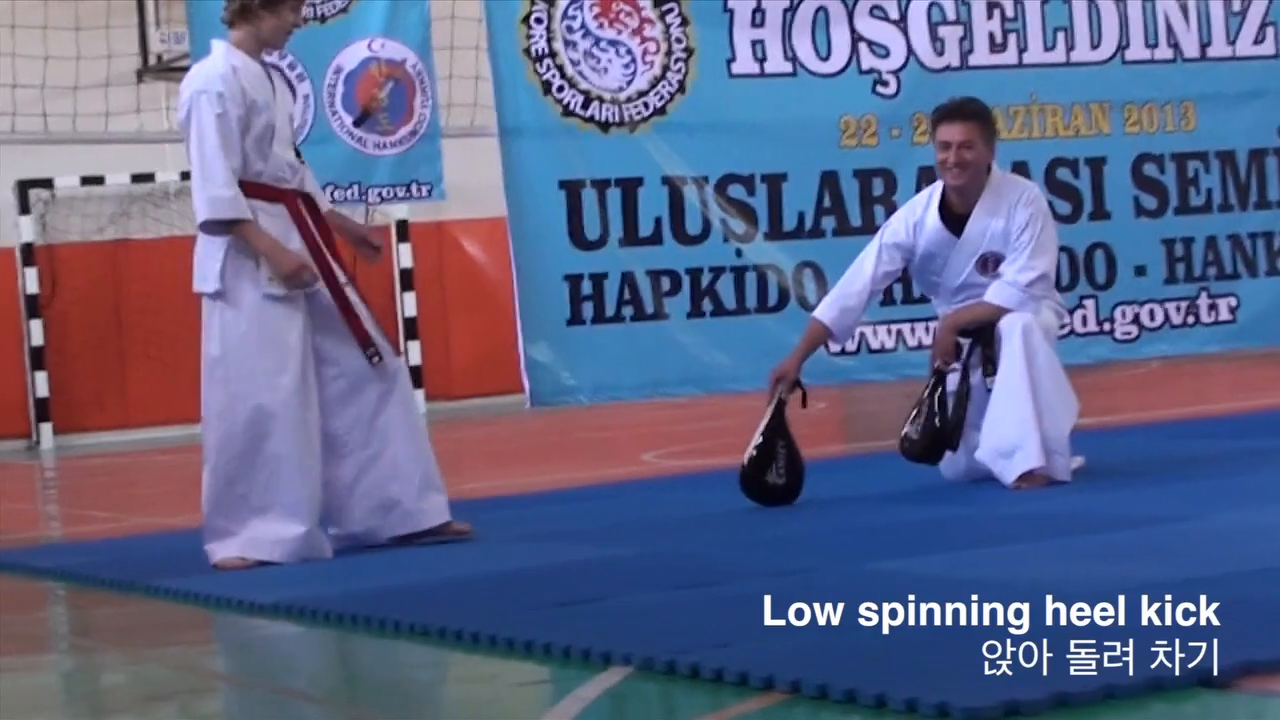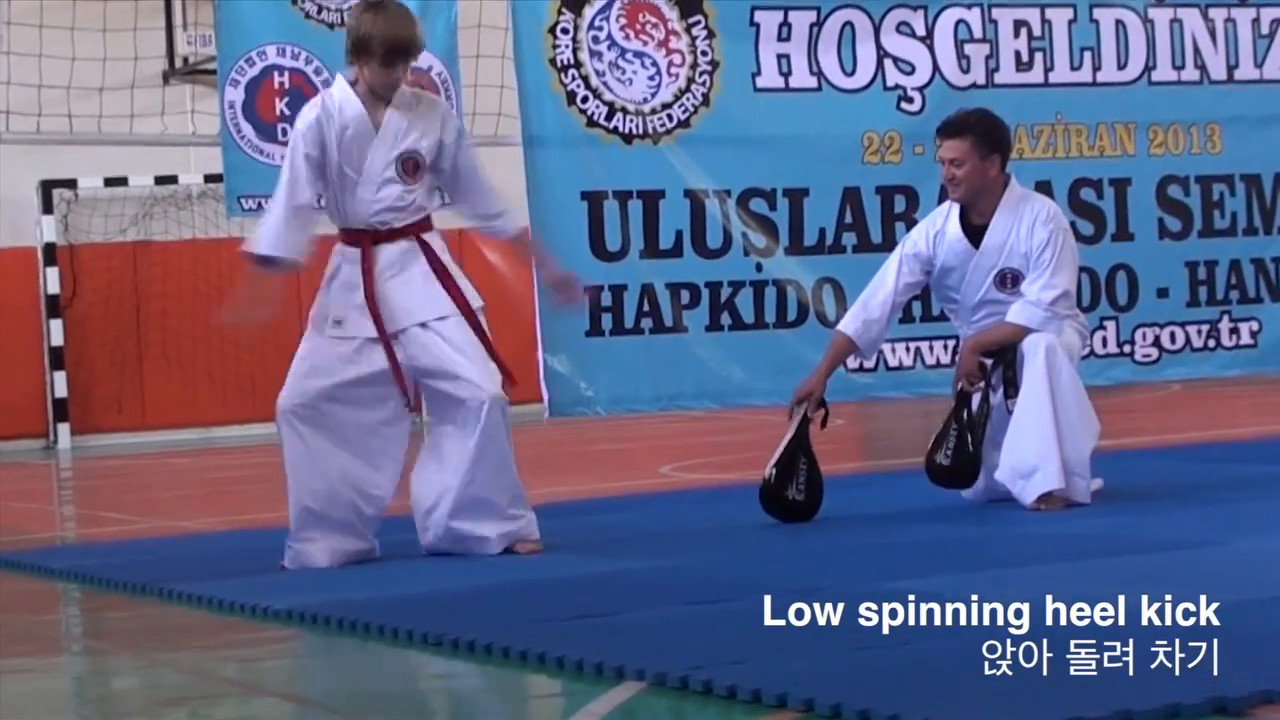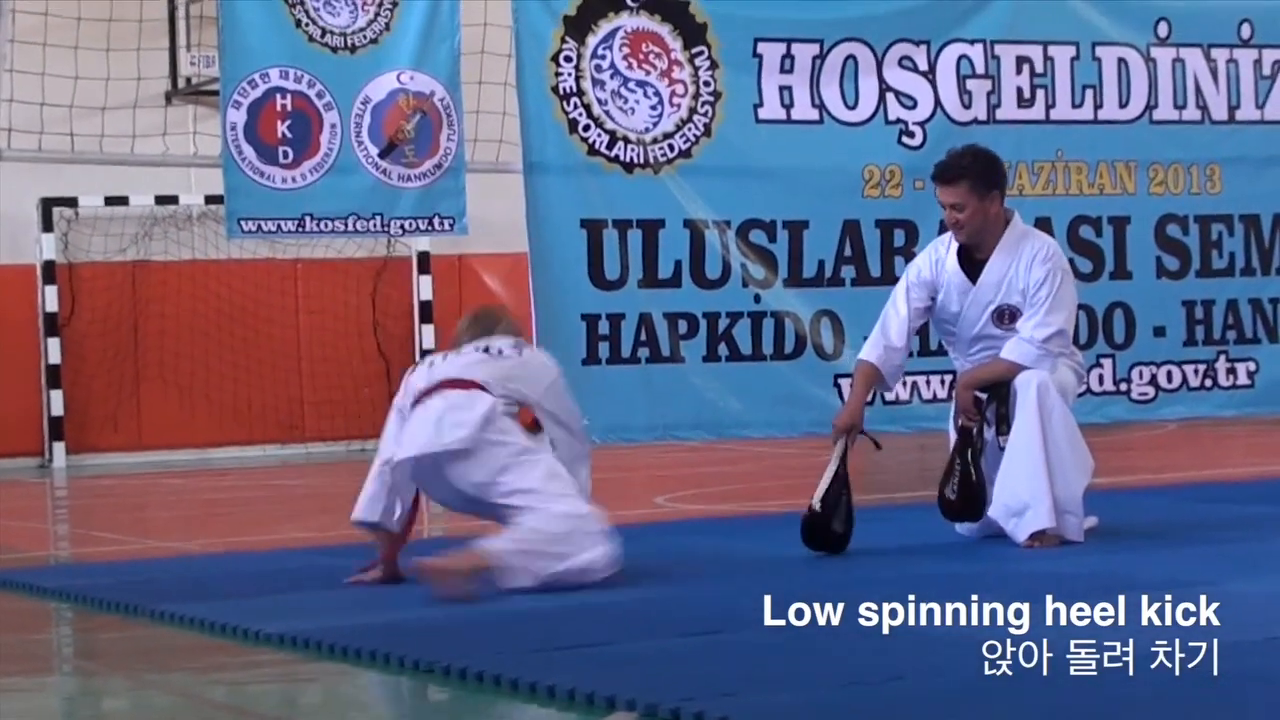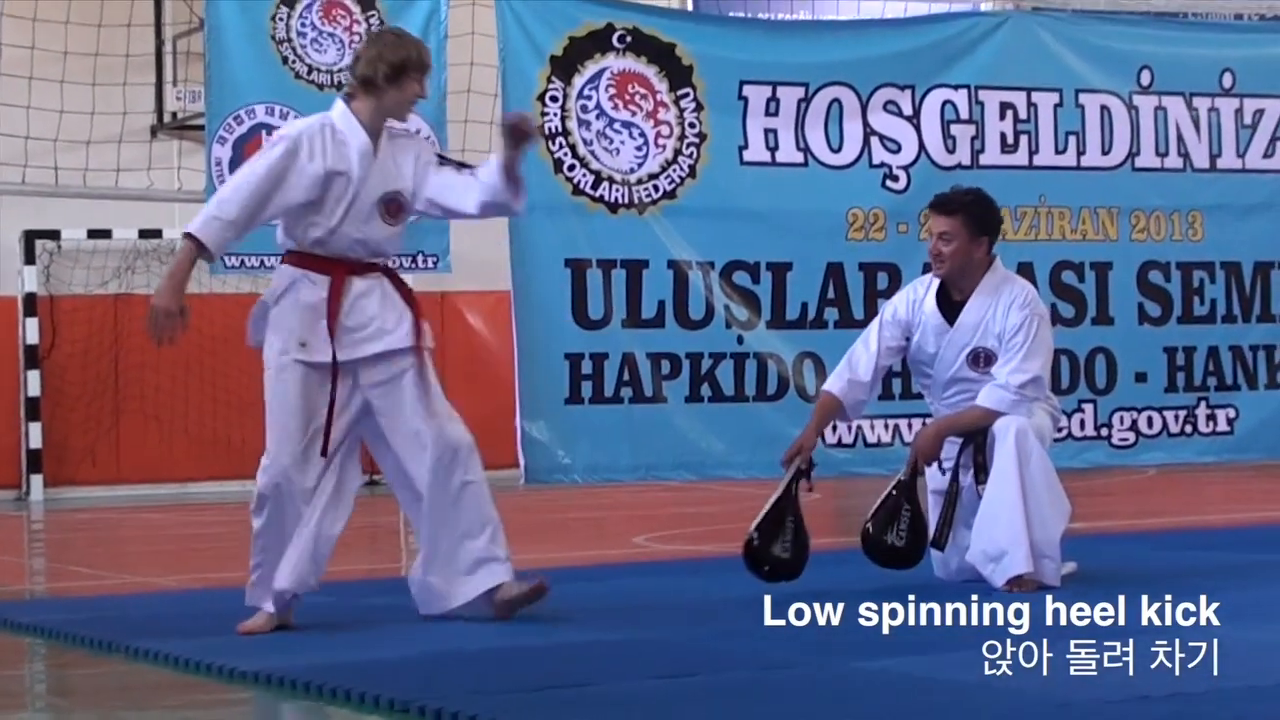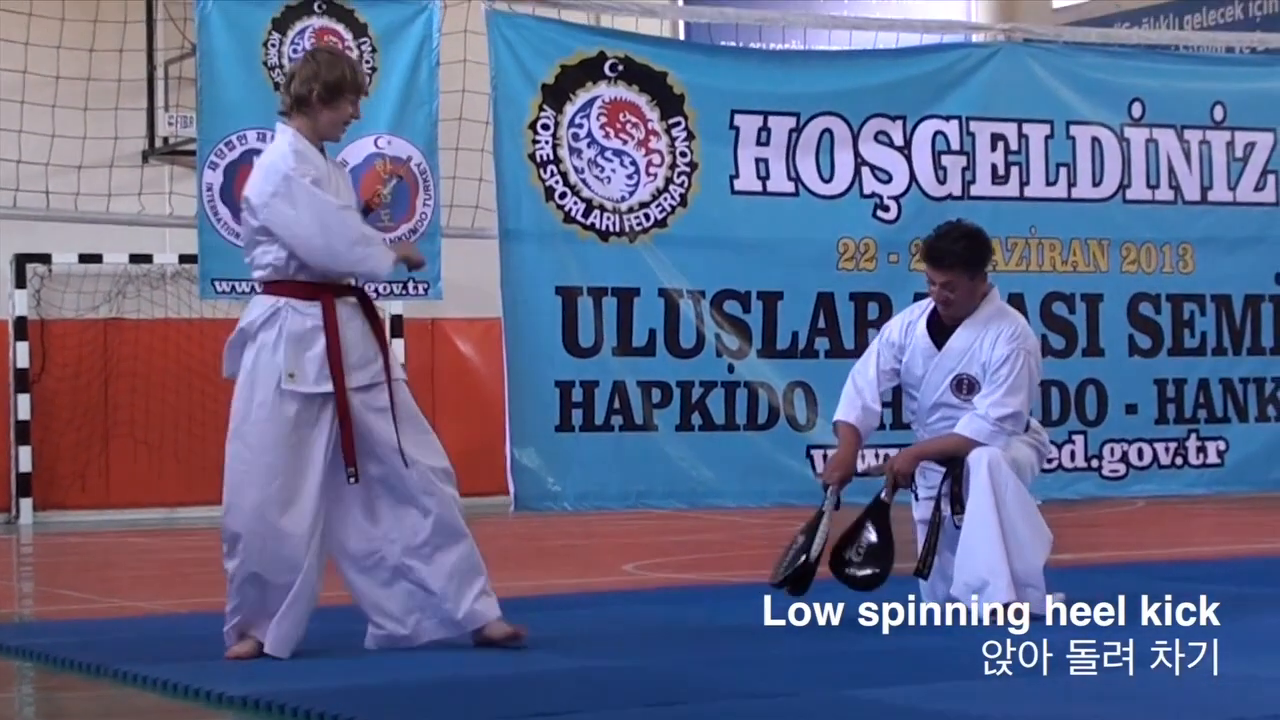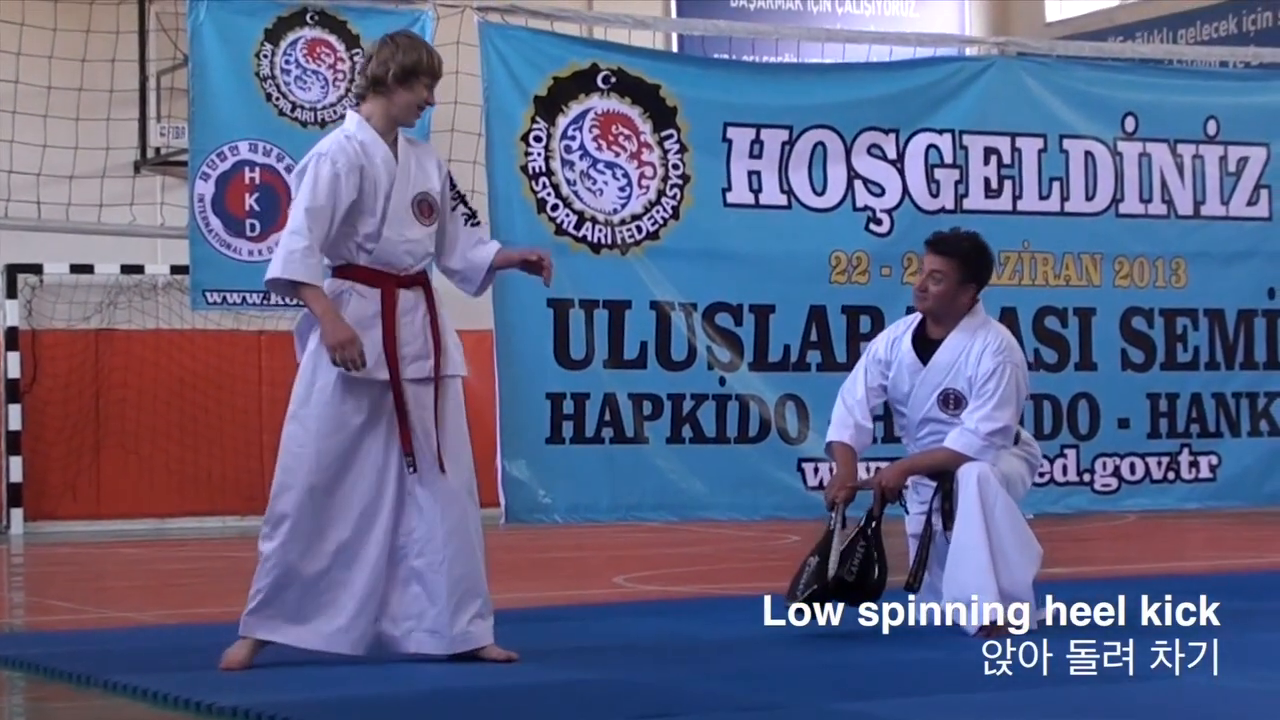
dt=0.7s
person 1, frame 1
left shoulder: (271, 79)
right shoulder: (215, 79)
right elbow: (215, 183)
left wrist: (337, 222)
right wrist: (268, 247)
left hip: (299, 242)
right hip: (248, 254)
left knee: (366, 370)
right knee: (257, 395)
left ankle: (408, 511)
right ankle: (254, 531)
person 1, frame 2
left shoulder: (432, 116)
right shoulder: (319, 119)
left elbow: (475, 192)
right elbow: (292, 205)
left wrist: (541, 262)
left hip: (422, 271)
right hip: (356, 278)
left knee: (474, 393)
right knee: (307, 401)
left ankle: (494, 525)
right ankle: (325, 539)
person 1, frame 3
left shoulder: (420, 372)
right shoulder: (532, 358)
left elbow: (389, 461)
right elbow: (572, 432)
left hip: (424, 445)
right hip: (474, 431)
right knee: (573, 529)
person 1, frame 4
left shoulder: (409, 152)
right shoulder: (306, 140)
left elbow: (482, 192)
right elbow: (230, 207)
left wrist: (512, 149)
right wrist: (174, 283)
left hip: (378, 310)
right hip: (308, 307)
left knee: (439, 444)
right knee: (293, 465)
left ankle: (484, 581)
right ankle: (276, 600)
person 1, frame 5
left shoulder: (324, 167)
right shoulder: (281, 171)
right elbow: (347, 249)
right wrist: (400, 254)
left hip: (347, 336)
right hip: (290, 344)
left knee: (418, 475)
right knee: (264, 497)
left ankle: (469, 612)
right ankle: (255, 626)
person 1, frame 6
left shoulder: (426, 160)
right shoulder: (339, 154)
left elbow: (455, 241)
right elbow: (297, 248)
left wrist: (515, 259)
right wrist: (330, 320)
left hip: (419, 329)
right hip: (354, 326)
left knee: (442, 484)
right knee: (313, 484)
left ankle: (456, 628)
right ankle: (265, 626)
person 2, frame 1
left shoulder: (1023, 200)
right shoulder: (916, 216)
left elbow: (1023, 289)
right elbow: (854, 288)
left wrist: (951, 322)
right wrist: (797, 358)
left hip: (1022, 319)
right hip: (960, 339)
left knee: (1017, 328)
right knee: (959, 466)
left ankle: (1035, 458)
person 2, frame 2
left shoulder: (1040, 217)
right shoulder: (935, 230)
left elbow: (1046, 309)
right elbow: (877, 302)
left wrist: (974, 345)
right wrist: (822, 373)
left hip: (1045, 336)
right hip: (981, 355)
left knee: (1041, 350)
right knee: (980, 486)
left ankle: (1055, 480)
person 2, frame 3
left shoulder: (1040, 254)
right shoulder: (935, 259)
left elbow: (1041, 347)
right elbow: (889, 334)
left wrist: (969, 379)
right wrist: (856, 402)
left hip: (1041, 375)
right hip: (974, 393)
left knee: (1032, 386)
right knee: (975, 523)
left ankle: (1048, 517)
person 2, frame 4
left shoulder: (1019, 300)
right shoulder: (913, 300)
left elbow: (1016, 392)
right elbow: (859, 367)
left wrist: (938, 429)
right wrist: (813, 429)
left hip: (1016, 419)
right hip: (952, 441)
left knee: (1012, 432)
right knee: (954, 569)
left ankle: (1024, 563)
person 2, frame 5
left shoulder: (1010, 335)
right shoulder: (908, 323)
left elbow: (995, 425)
right elbow: (863, 387)
left wrist: (916, 452)
right wrist: (848, 449)
left hip: (1005, 449)
right hip: (937, 470)
left knee: (983, 463)
right knee: (943, 598)
left ankle: (1013, 594)
person 2, frame 6
left shoulder: (995, 348)
right shoulder: (894, 340)
left elbow: (983, 440)
right elbow: (852, 406)
left wrist: (904, 467)
right wrist: (846, 469)
left hip: (997, 462)
right hip: (928, 481)
left knee: (974, 478)
left ankle: (1000, 605)
